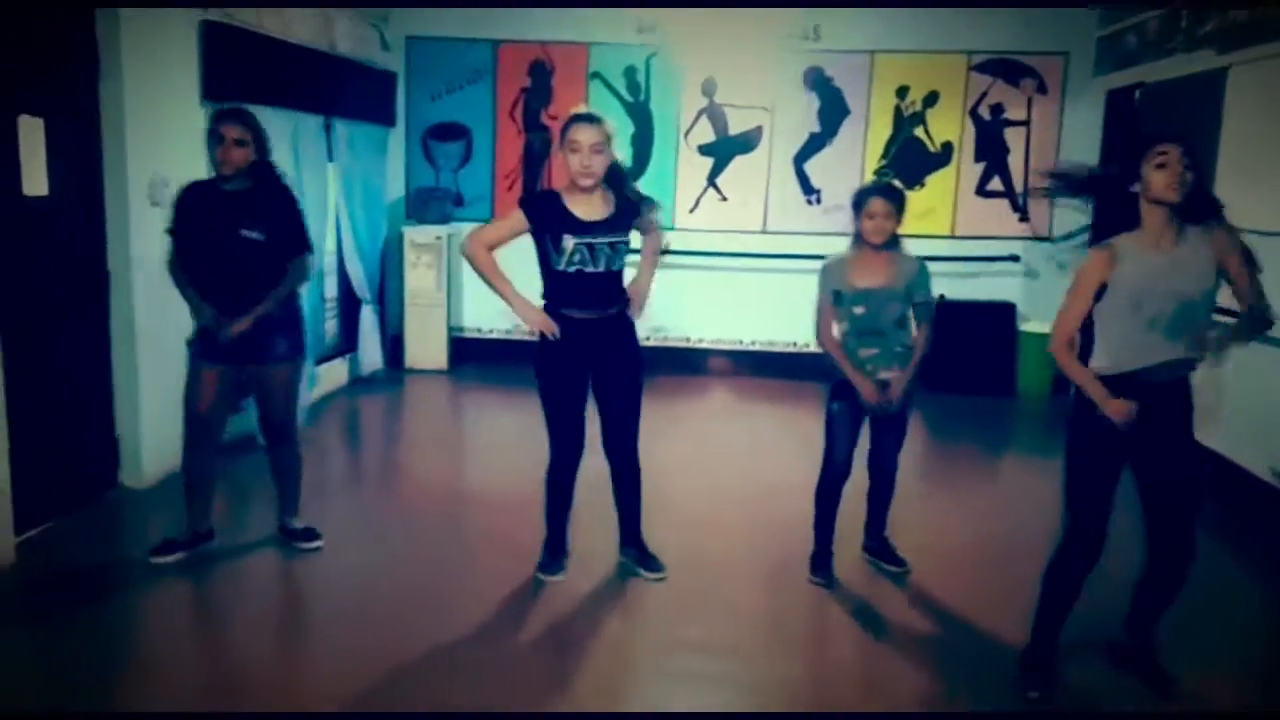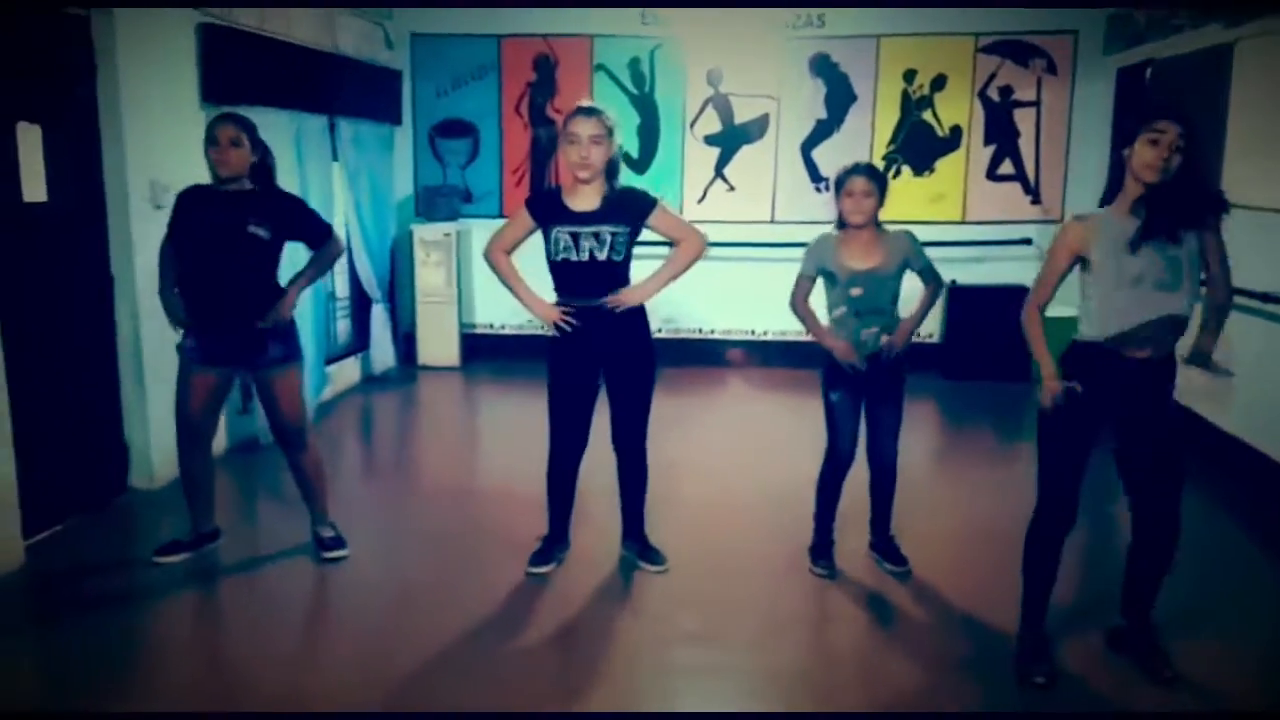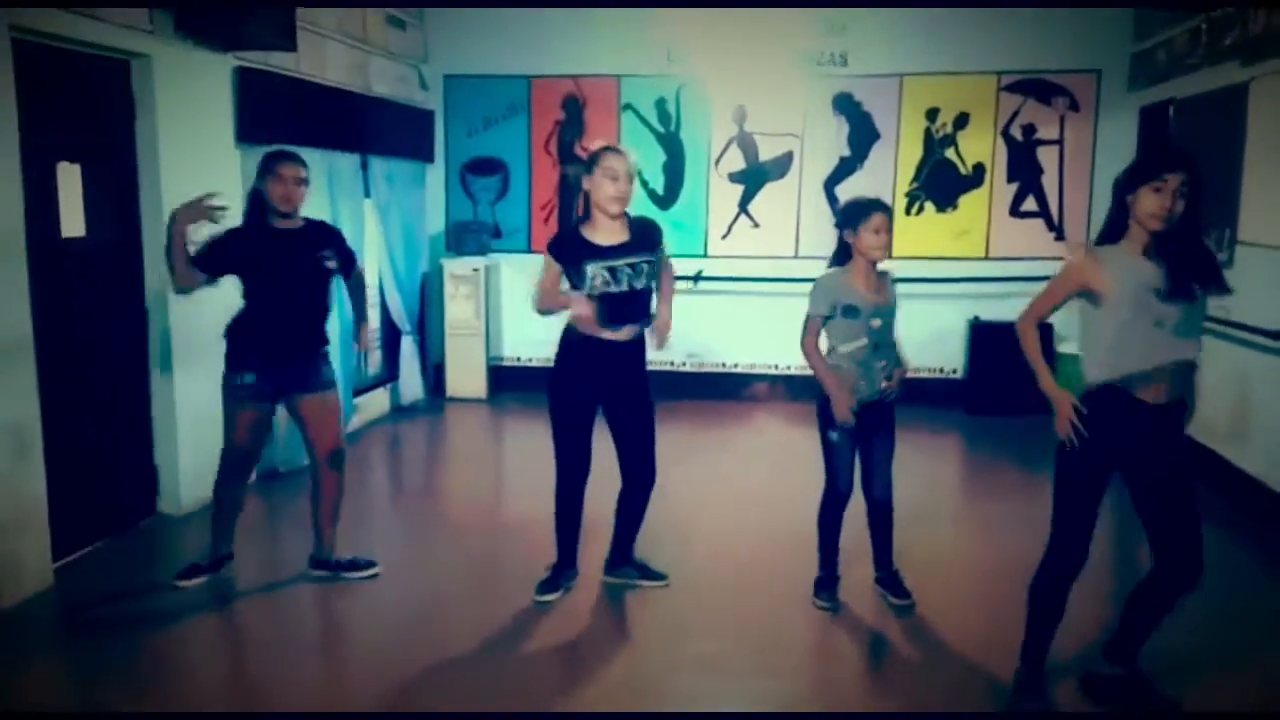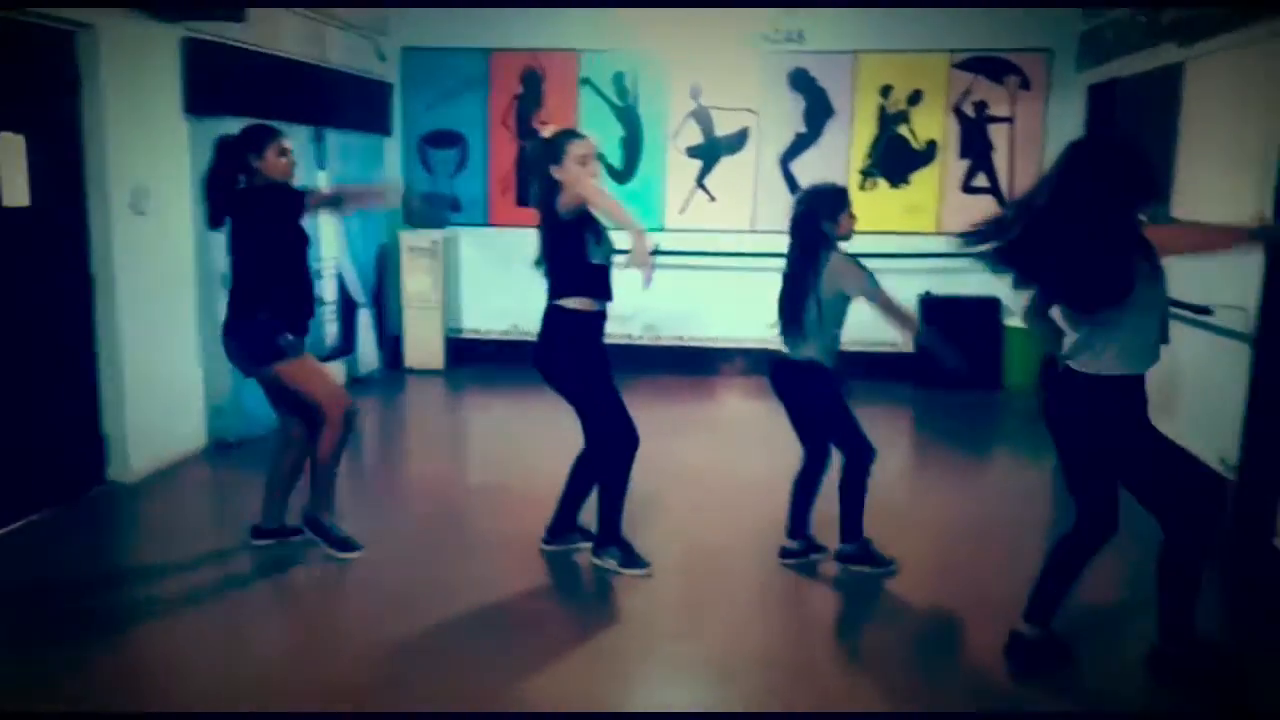
dt=0.5s
person 1, frame 1
left shoulder: (1215, 241)
right shoulder: (1108, 256)
left elbow: (1258, 314)
right elbow: (1061, 343)
left wrist: (1225, 335)
right wrist: (1102, 398)
left hip: (1169, 409)
right hip: (1102, 409)
left knee: (1176, 548)
right knee: (1084, 541)
left ankle: (1135, 642)
right ankle: (1039, 650)
person 1, frame 2
left shoulder: (1194, 214)
right shoulder: (1085, 229)
left elbow: (1220, 289)
right elbow: (1034, 305)
left wrist: (1204, 344)
right wrist: (1046, 373)
left hip: (1151, 383)
right hip: (1087, 373)
left knee: (1160, 520)
right knee: (1055, 511)
left ankle: (1135, 627)
right ankle: (1032, 634)
person 1, frame 3
left shoulder: (1184, 261)
right shoulder: (1094, 264)
right elbow: (1027, 322)
left wrist: (1187, 402)
right wrist: (1054, 392)
left hip: (1162, 430)
right hip: (1105, 422)
left knee: (1181, 565)
right knee: (1066, 557)
left ankle: (1114, 666)
right ankle: (1031, 673)
person 1, frame 4
left shoulder: (1054, 245)
right shoulder: (1144, 239)
left elbow: (1038, 313)
left hip: (1066, 395)
right hip: (1111, 406)
left knee: (1096, 521)
right knee: (1195, 514)
left ankle: (1032, 633)
right ankle: (1175, 647)
person 2, frame 1
left shoulder: (628, 203)
right shoulder: (541, 206)
left elbow: (654, 234)
right elbow: (475, 246)
left wrist: (642, 282)
right wrist: (520, 305)
left hip: (616, 339)
right hip: (561, 341)
left knee: (623, 449)
right knee: (565, 451)
left ankle: (633, 543)
right ankle: (555, 545)
person 2, frame 2
left shoulder: (631, 202)
right shoulder: (545, 203)
left elbow: (694, 242)
right elbow: (495, 250)
left wrist: (647, 288)
right wrist: (531, 302)
left hip: (626, 331)
right hip: (573, 332)
left knee: (630, 443)
right knee: (565, 443)
left ankle: (635, 537)
right ankle: (556, 537)
person 2, frame 3
left shoulder: (648, 233)
right shoulder: (567, 243)
left elbow: (664, 274)
right elbow: (542, 301)
left wrist: (661, 316)
right wrist: (567, 302)
left hip: (629, 365)
right hip: (578, 364)
left knee: (641, 471)
right knee: (572, 473)
left ankle: (620, 560)
right ankle: (564, 567)
person 2, frame 4
left shoulder: (583, 214)
right shoulder: (562, 208)
right elbow: (586, 190)
right wrist: (637, 234)
left hip: (585, 338)
right hip: (566, 341)
left knee: (604, 440)
right knee: (621, 438)
left ankle: (562, 528)
right ankle: (609, 541)
person 3, frame 1
left shoulder: (274, 199)
right shoulder: (193, 198)
left elbow: (300, 268)
right elbow: (177, 260)
left wrist: (250, 317)
right wrist: (197, 302)
left hip: (272, 331)
right hip: (212, 333)
left knee: (280, 431)
right knee: (199, 433)
left ankle: (290, 519)
right ankle: (198, 529)
person 3, frame 2
left shoulder: (275, 204)
right shoulder: (191, 202)
left elbow: (332, 246)
right elbow: (171, 249)
left wrist: (292, 293)
right wrist: (168, 295)
left hip: (266, 335)
right hip: (204, 335)
left knee: (293, 437)
right knee: (191, 435)
left ankle: (322, 524)
right ankle: (203, 529)
person 3, frame 3
left shoulder: (325, 236)
right shoulder: (242, 241)
left elbow: (352, 272)
right elbow: (184, 283)
left wrist: (363, 320)
right wrist: (177, 226)
left hip: (309, 364)
right hip: (253, 366)
left knee: (329, 457)
right knee: (236, 464)
left ankle: (325, 554)
right ankle: (219, 552)
person 3, frame 4
left shoulder: (265, 203)
right shoulder: (259, 200)
right elbow: (328, 199)
right wrist: (386, 194)
left hip: (274, 333)
right hip: (261, 333)
left knee: (301, 427)
right knee: (338, 411)
left ankle: (270, 522)
right ankle: (320, 517)
person 4, frame 1
left shoulder: (912, 270)
right shoulder: (835, 269)
left elbow: (924, 329)
right elbow: (824, 331)
left wrist: (905, 379)
right wrist: (857, 379)
left hip: (893, 385)
right hip: (847, 383)
left knee: (884, 468)
right knee: (835, 467)
left ankle: (875, 540)
right ankle: (821, 551)
person 4, frame 2
left shoulder: (902, 244)
right shoulder: (824, 247)
left elbow: (934, 283)
right elbow: (798, 299)
left wrist: (911, 325)
right wrist: (827, 340)
left hip: (887, 363)
right hip: (843, 365)
left knee: (885, 457)
right knee: (840, 454)
left ankle: (881, 538)
right ankle: (822, 541)
person 4, frame 3
left shoulder: (886, 283)
right shoulder: (833, 283)
right elbow: (809, 341)
left wrist: (900, 367)
right wrist: (833, 390)
left hip: (880, 405)
right hip: (842, 403)
left knee: (879, 493)
right knee: (839, 490)
left ankle: (885, 572)
right ankle: (827, 576)
person 4, frame 4
left shoulder: (803, 261)
right shoulder: (843, 267)
right elbow: (892, 309)
right wrist: (935, 344)
left hip: (787, 370)
right hip: (810, 375)
left knee: (816, 455)
right knee: (858, 453)
left ankle: (796, 540)
right ankle: (852, 546)
